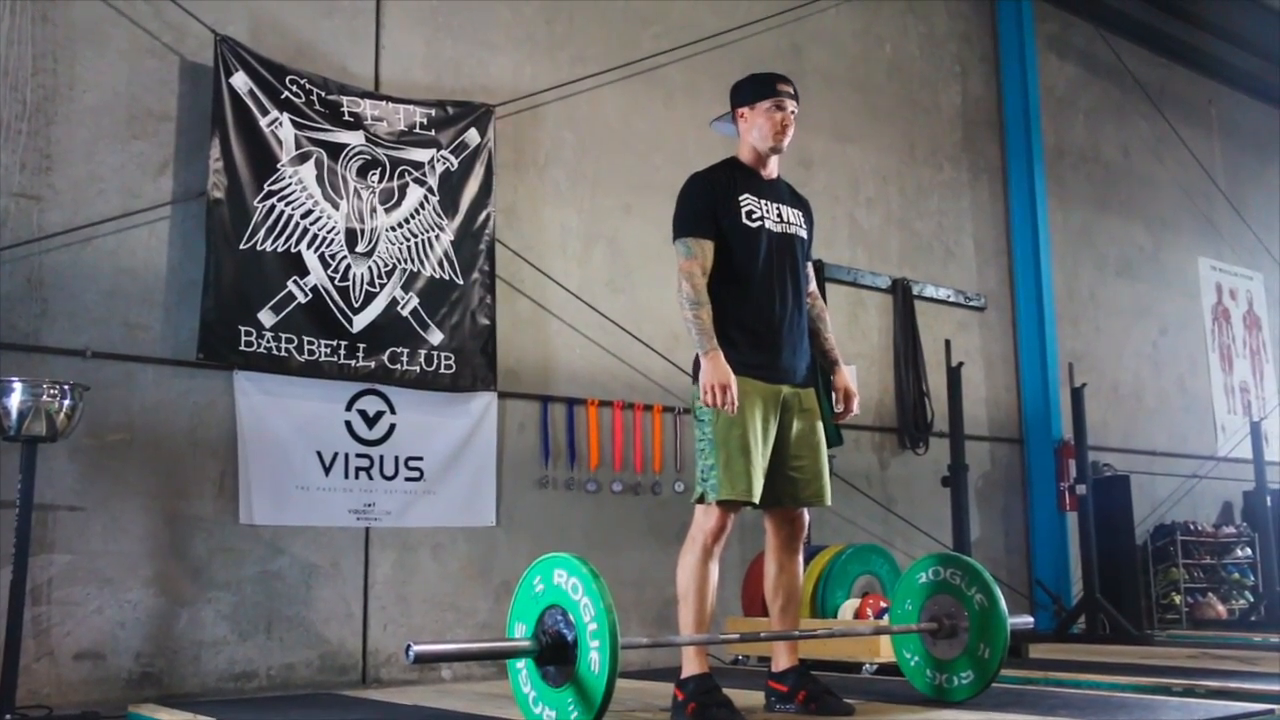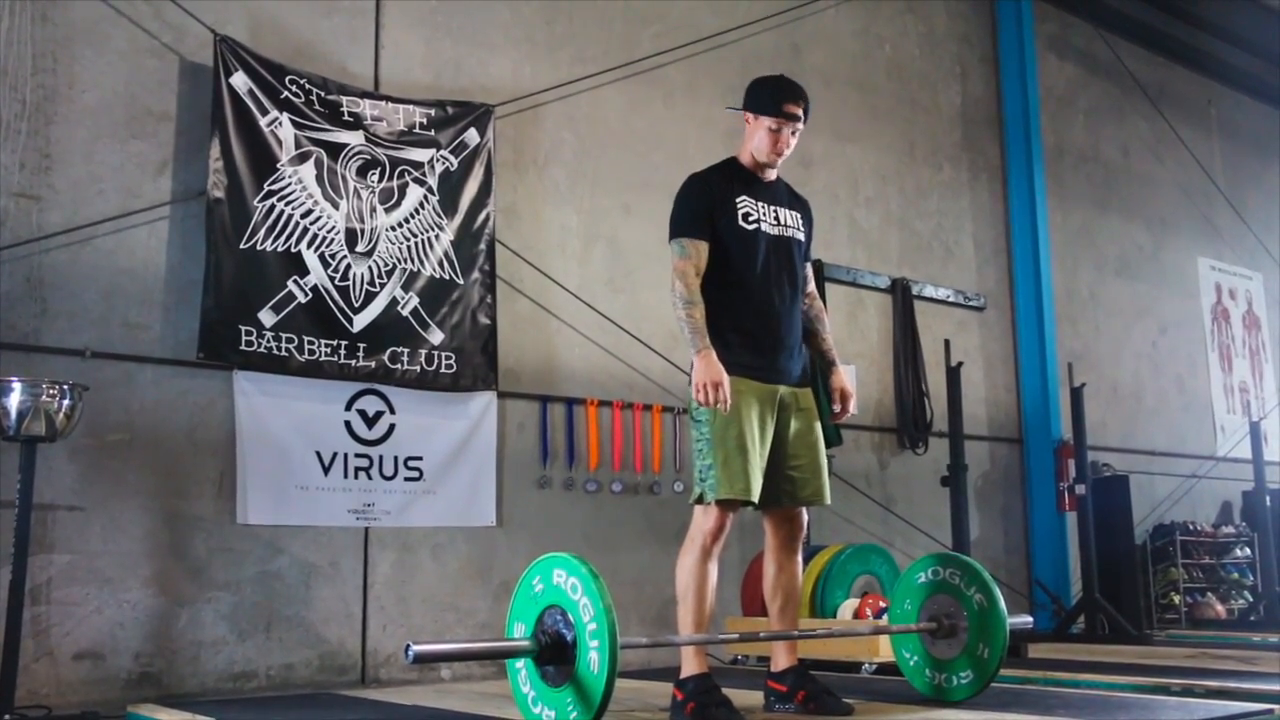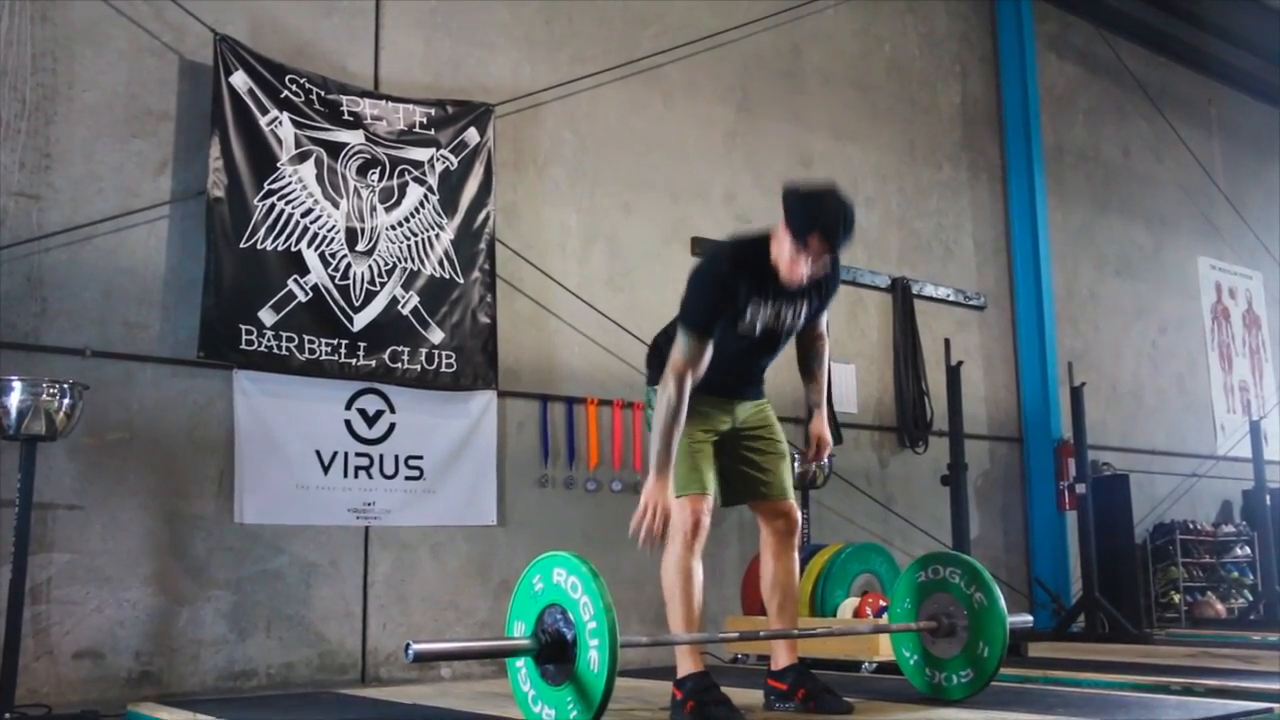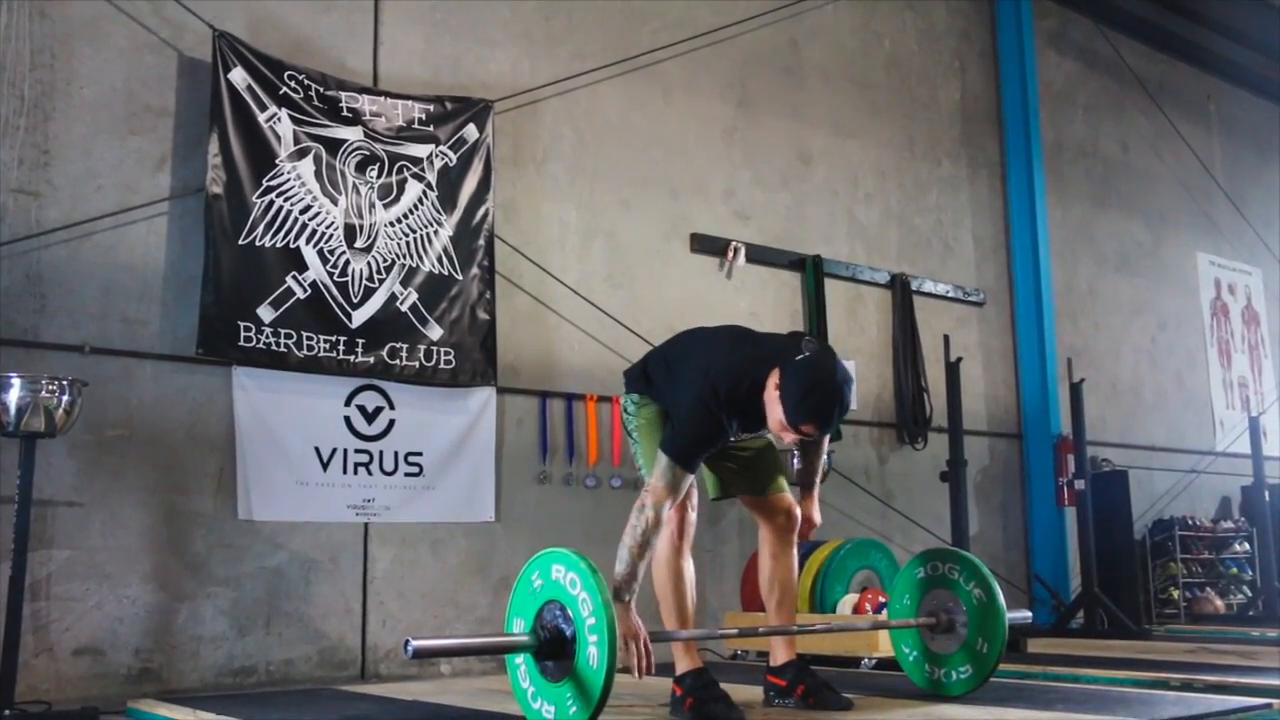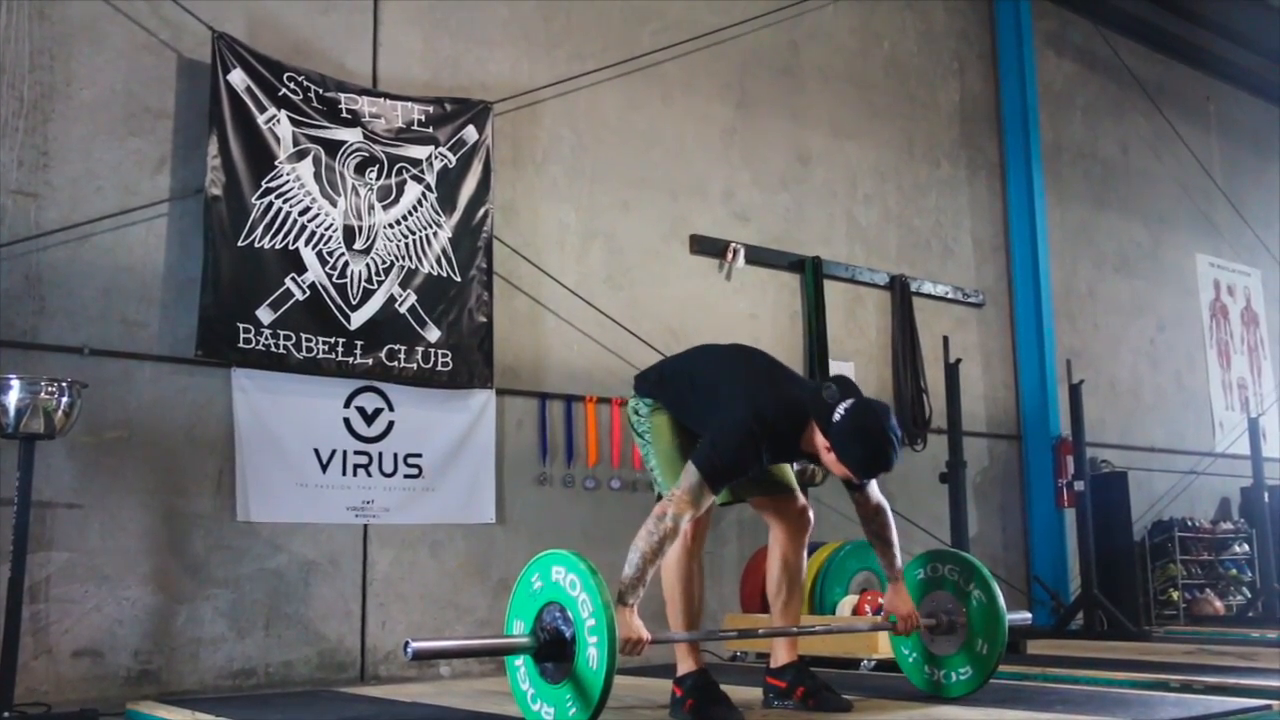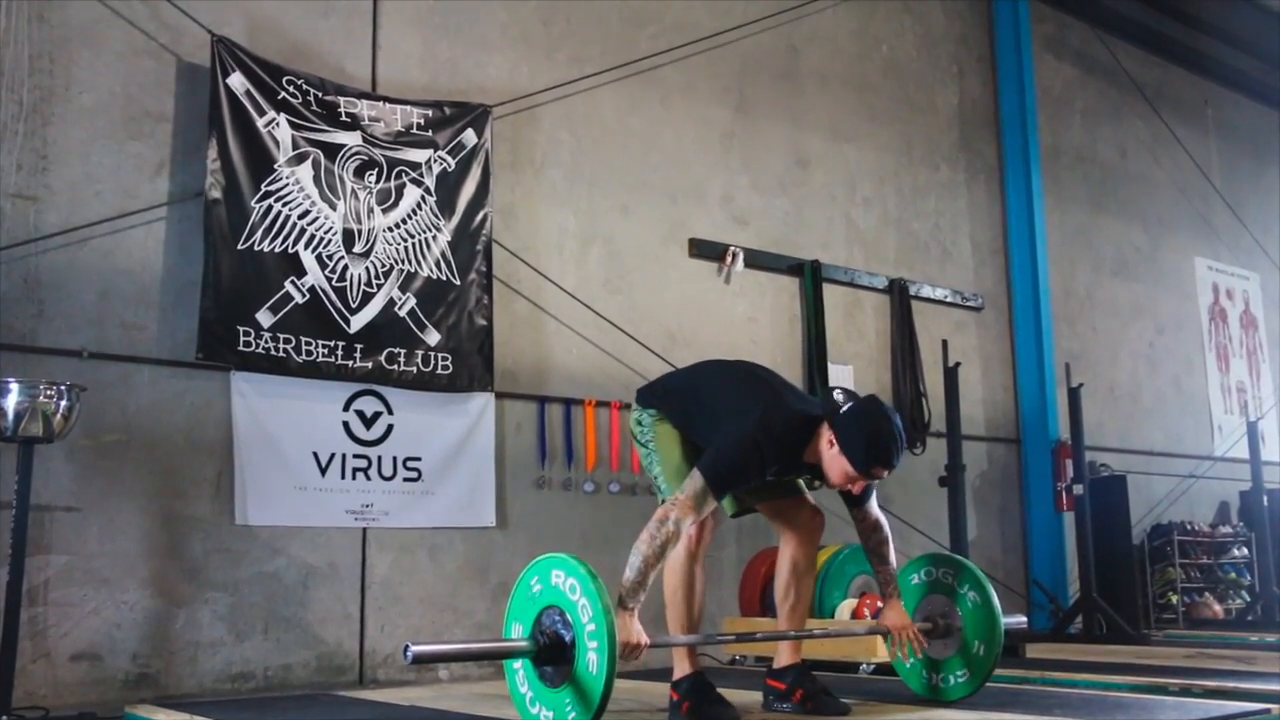
dt=0.5s
person 1, frame 1
left shoulder: (796, 203)
right shoulder: (710, 187)
right elbow: (691, 279)
left wrist: (835, 365)
right wrist: (711, 355)
left hip: (795, 381)
right hip: (737, 377)
left knee: (791, 522)
right knee: (716, 515)
person 1, frame 2
left shoulder: (797, 205)
right shoulder: (708, 189)
right elbow: (685, 278)
left wrist: (832, 367)
right wrist: (704, 354)
left hip: (791, 383)
right hip: (733, 377)
left knee: (789, 524)
right knee: (715, 518)
person 1, frame 3
left shoulder: (821, 276)
right shoulder: (725, 271)
left elbow: (814, 339)
right elbow: (681, 372)
left wrist: (818, 414)
right wrist: (658, 476)
left hip: (746, 399)
right hip: (691, 399)
left knee: (785, 519)
right knee: (691, 516)
left ankle: (785, 674)
person 1, frame 4
left shoulder: (817, 378)
right shoulder: (710, 402)
left elbow: (815, 432)
right elbow: (652, 507)
left wrist: (809, 495)
right wrist: (623, 608)
left hip: (735, 414)
right hip: (657, 399)
left knee: (784, 515)
right knee: (679, 515)
left ankle: (784, 671)
right ankle: (689, 678)
person 1, frame 5
left shoulder: (839, 423)
right shoulder: (751, 433)
left elbow: (873, 505)
right elbow: (672, 514)
left wrist: (896, 584)
right wrist: (625, 608)
right hip: (663, 403)
left knee: (795, 516)
right knee: (692, 522)
left ankle: (784, 671)
right ankle: (690, 679)
person 1, frame 6
left shoulder: (848, 447)
right shoulder: (758, 442)
left elbow: (872, 525)
right elbow: (672, 520)
left wrist: (892, 603)
right wrist: (625, 613)
left hip: (723, 416)
right hip: (665, 414)
left knee: (806, 521)
right knee: (696, 526)
left ankle: (785, 674)
right ankle: (686, 683)
